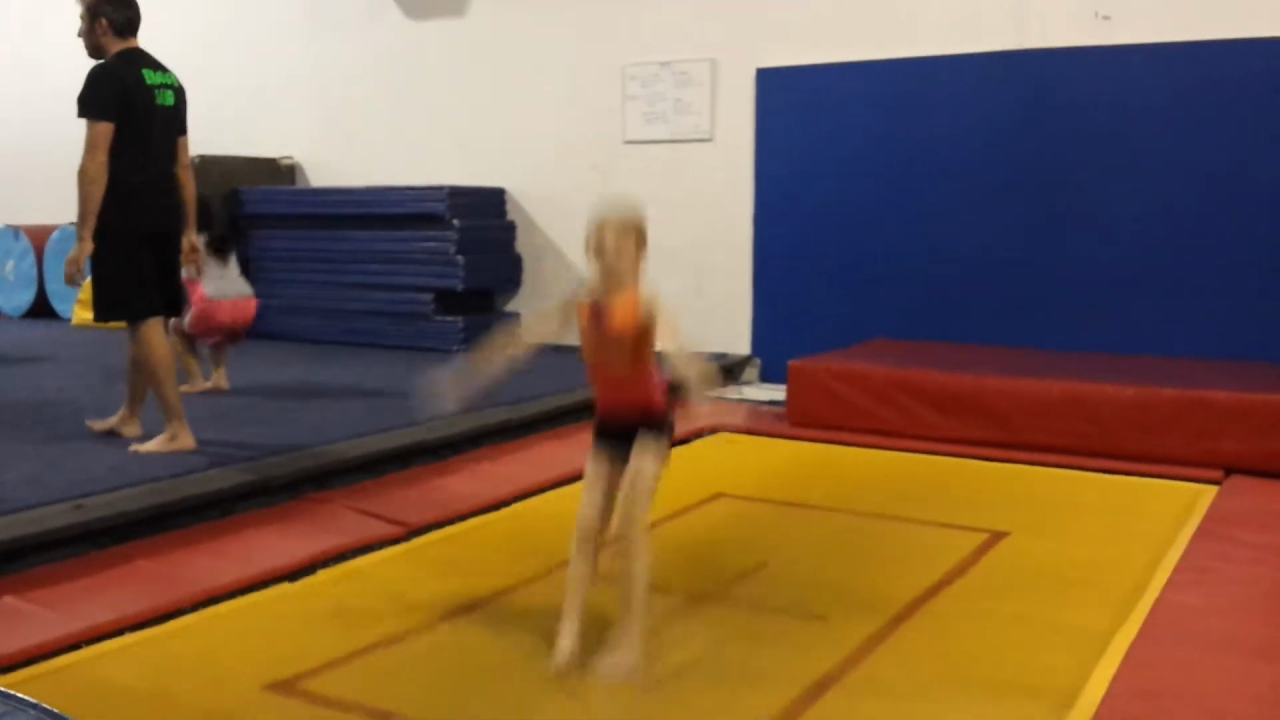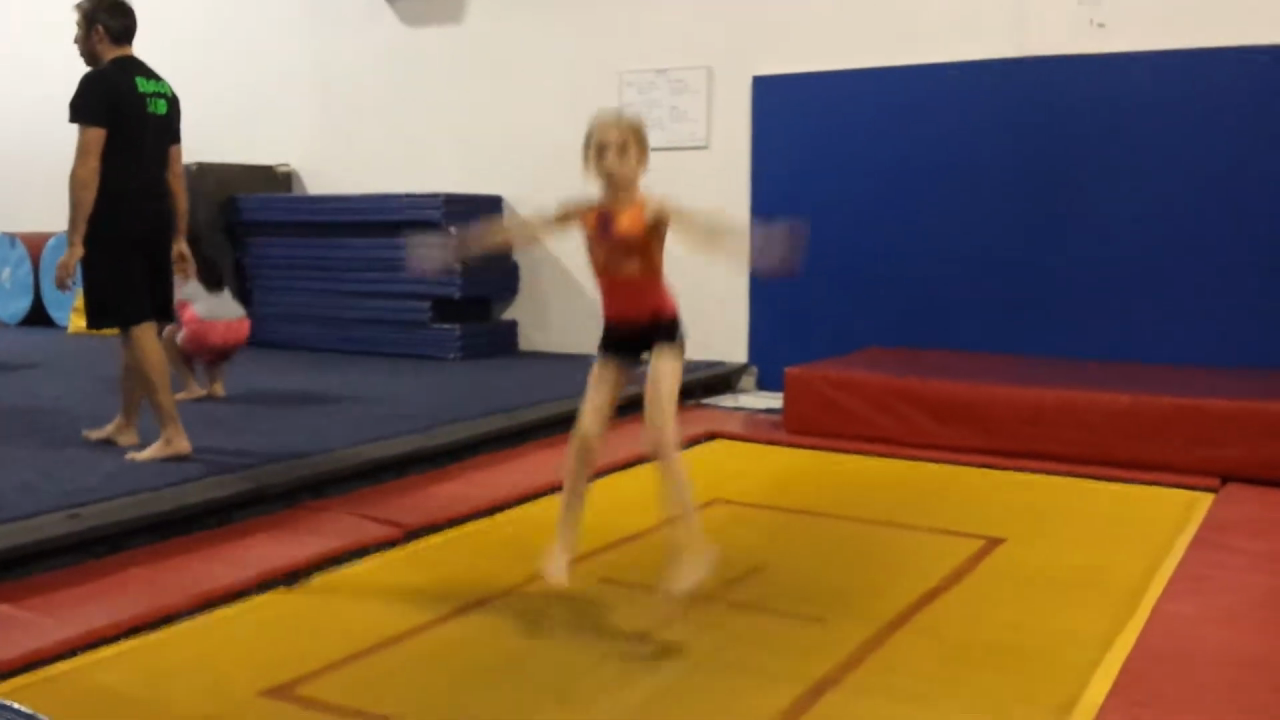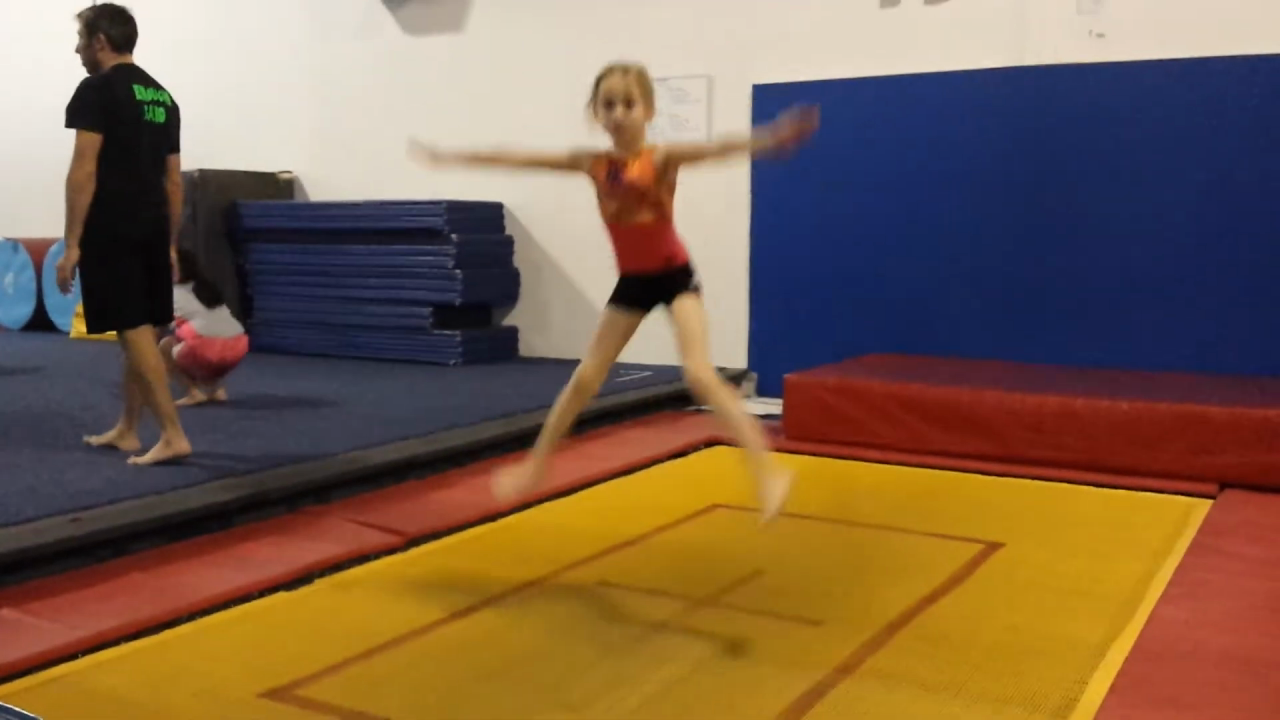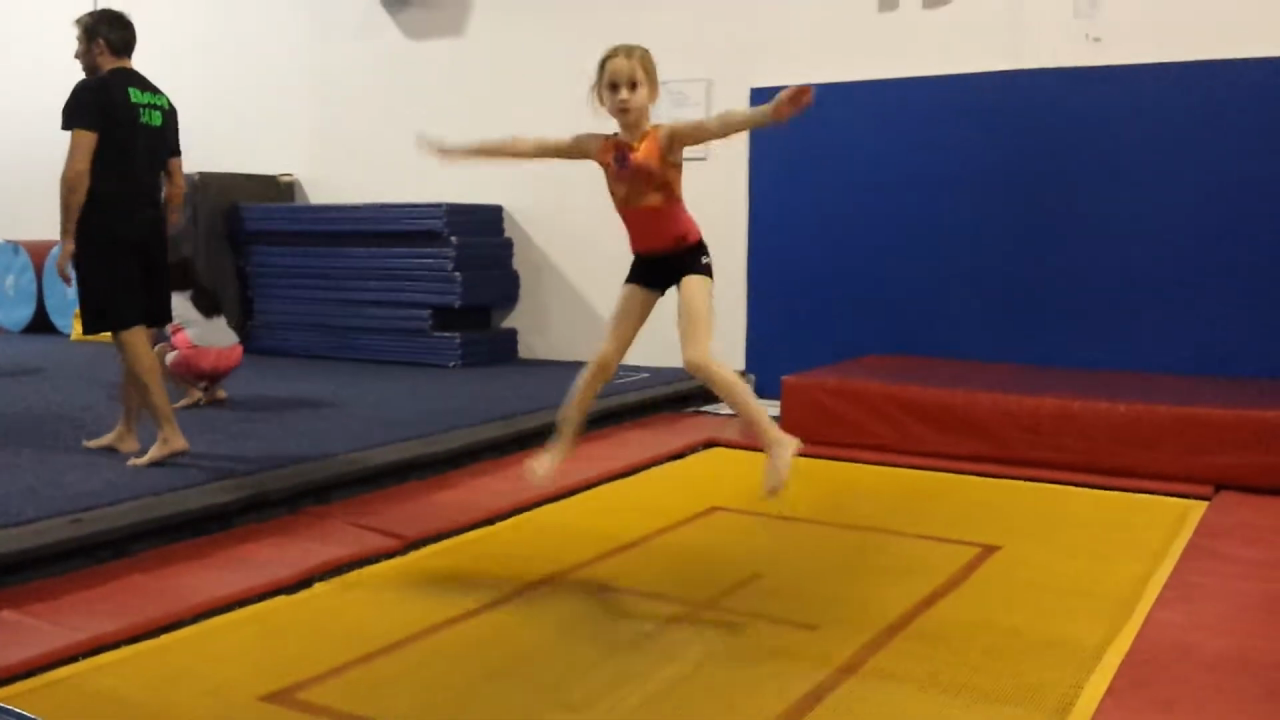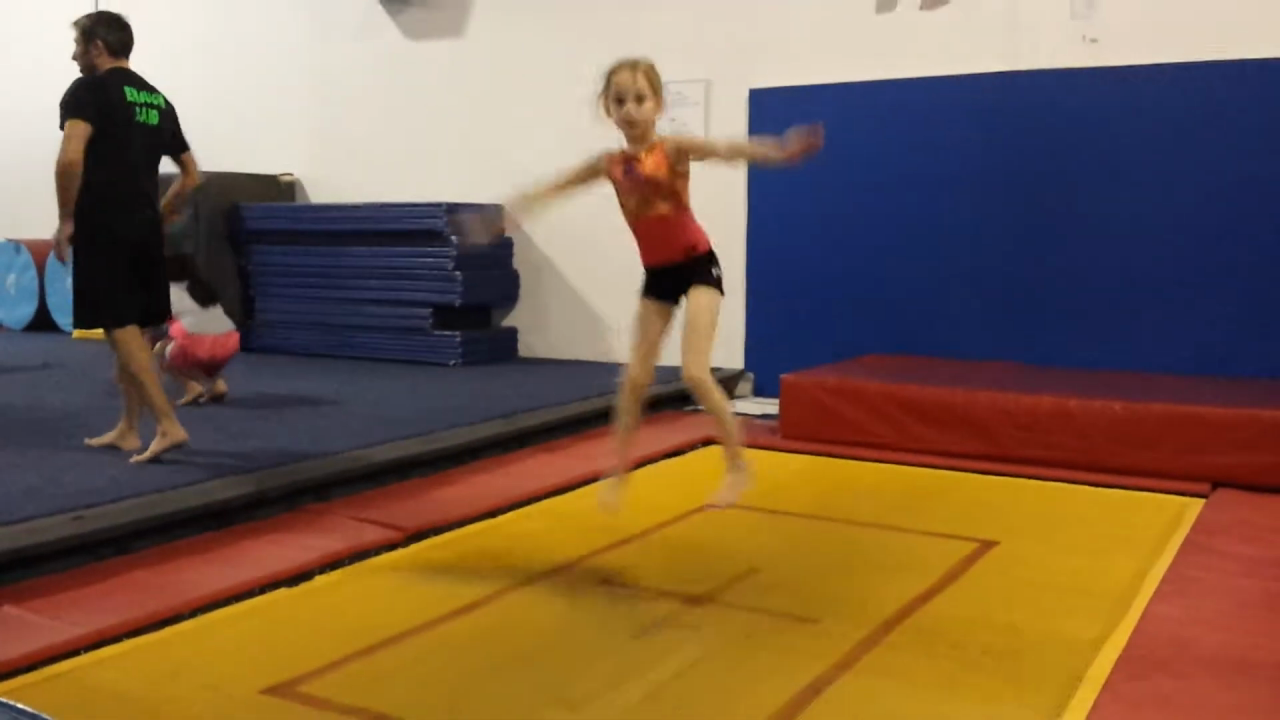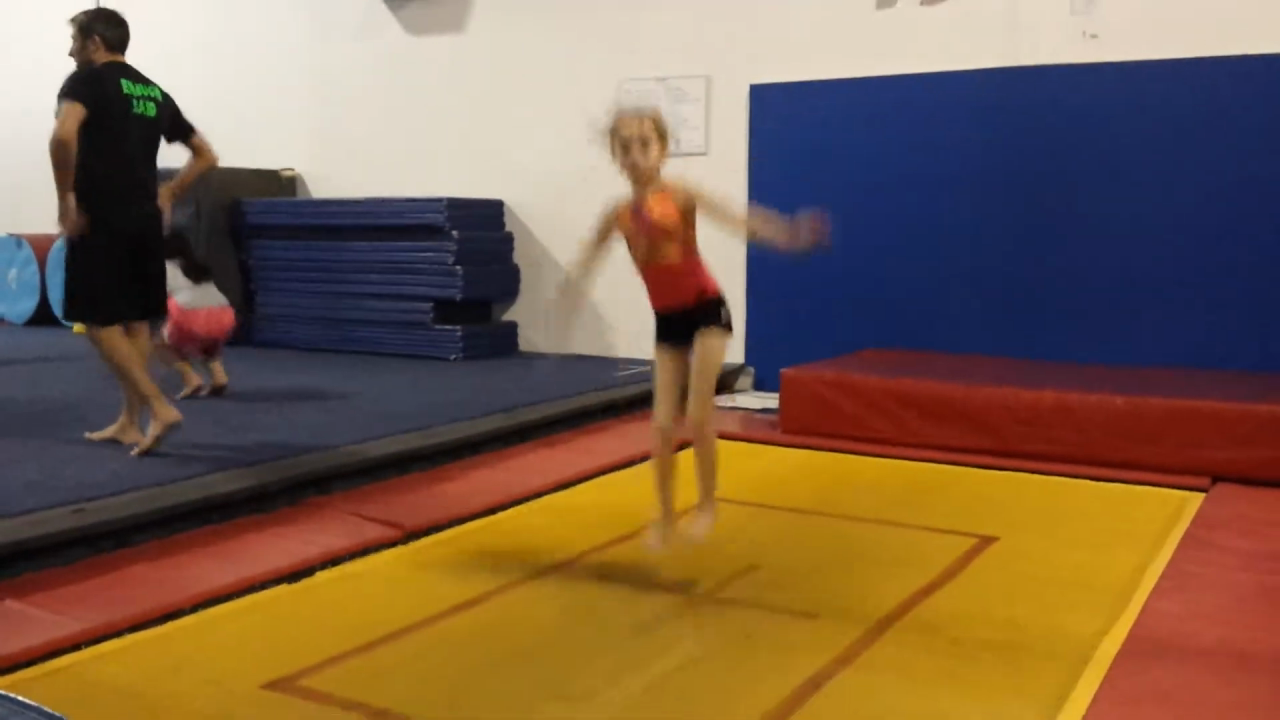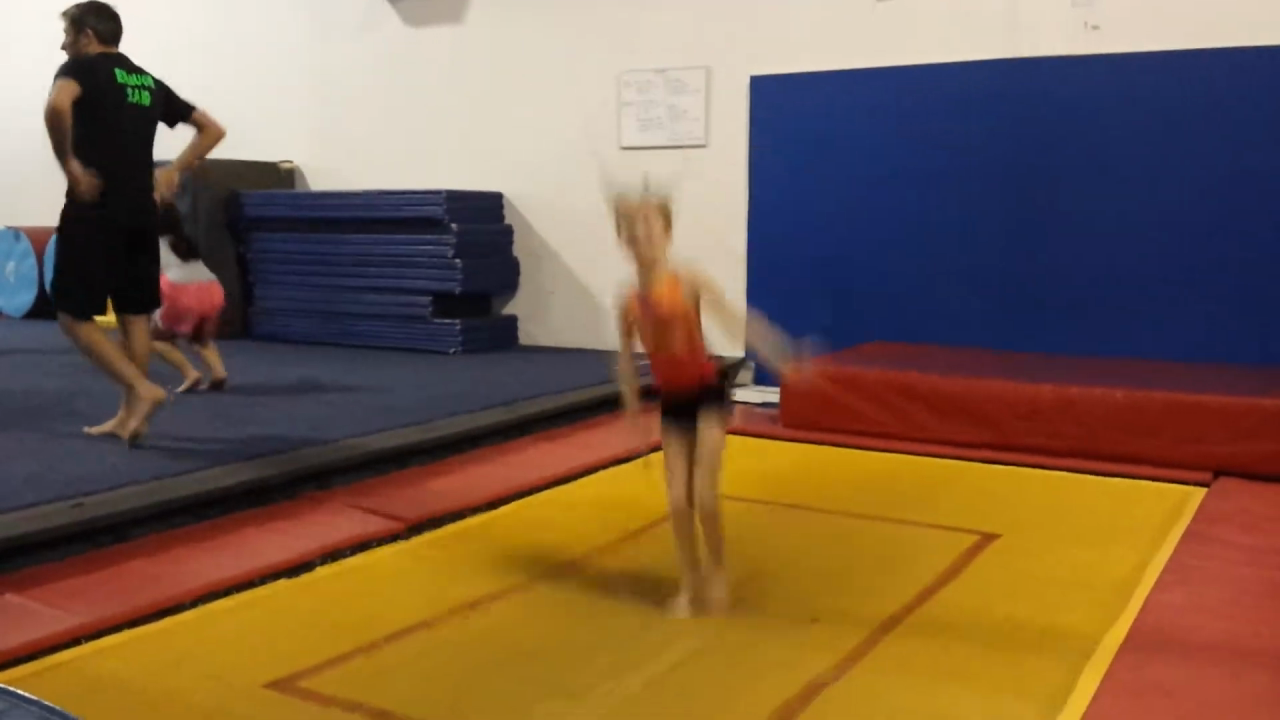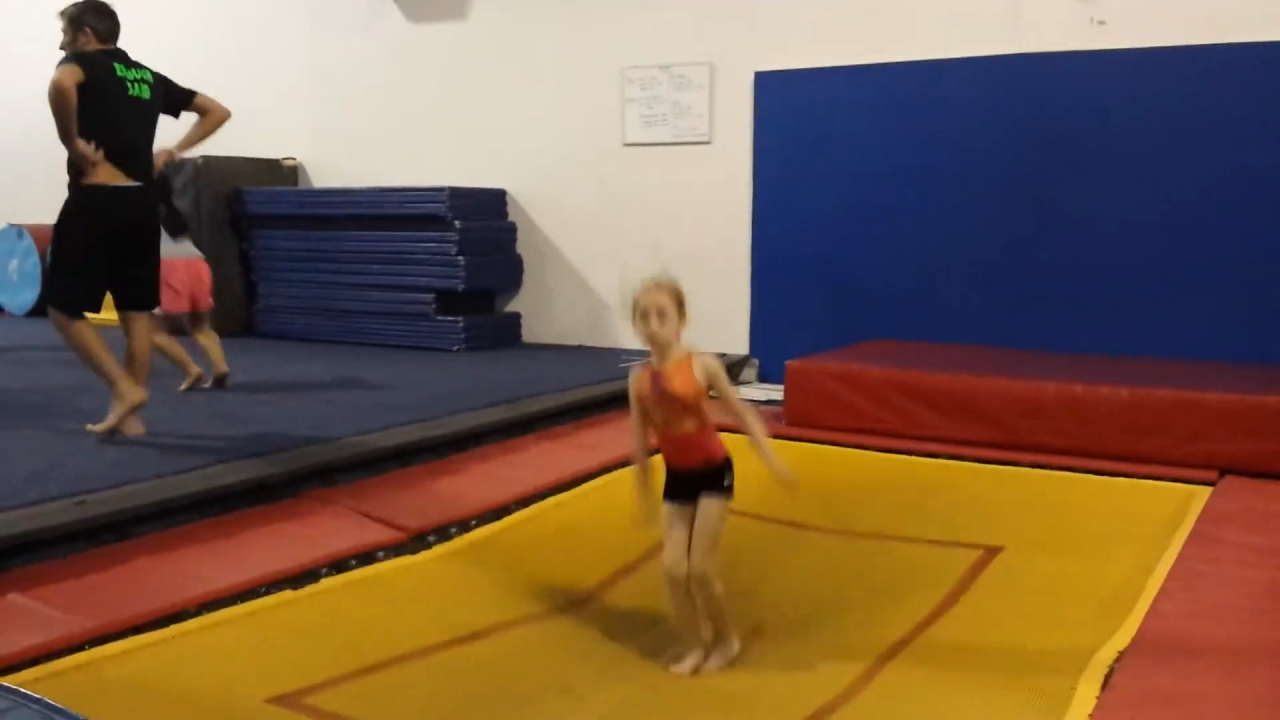
dt=0.1s
person 1, frame 1
left shoulder: (107, 76)
right shoulder: (168, 79)
left elbow: (96, 162)
left wrist: (84, 236)
right wrist: (188, 227)
left hip: (124, 218)
right hip: (164, 216)
left knee: (145, 322)
right knee: (145, 320)
left ankle: (178, 430)
right ankle: (128, 416)
person 1, frame 2
left shoulder: (100, 83)
right shoulder: (162, 88)
left elbow: (87, 168)
left wrist: (75, 241)
right wrist: (180, 237)
left hip: (114, 225)
right hip: (154, 224)
left knee: (137, 329)
right knee: (138, 327)
left ankle: (173, 434)
right ankle: (125, 425)
person 1, frame 3
left shoulder: (96, 90)
right shoulder: (163, 97)
left elbow: (83, 172)
left wrist: (72, 244)
right wrist: (171, 243)
left hip: (110, 229)
right hip: (150, 229)
left knee: (134, 332)
right knee: (138, 330)
left ankle: (172, 434)
right ankle: (126, 430)
person 1, frame 4
left shoulder: (93, 92)
right shoulder: (160, 100)
left elbow: (78, 168)
right elbow: (176, 184)
left wrist: (69, 235)
left hip: (106, 230)
right hip: (148, 230)
left knee: (129, 333)
right knee: (135, 332)
left ankle: (169, 432)
right ankle: (125, 431)
person 1, frame 5
left shoulder: (89, 89)
right shoulder: (159, 100)
left elbow: (71, 158)
right elbow: (191, 175)
left wrist: (66, 221)
left hip: (102, 227)
right hip: (144, 228)
left knee: (121, 331)
right knee: (134, 330)
left ankle: (168, 424)
right ankle: (128, 429)
person 1, frame 6
left shoulder: (88, 80)
right shoulder: (155, 93)
left elbow: (63, 134)
right elbow: (205, 155)
left wrist: (67, 199)
right wrist: (169, 194)
left hip: (101, 220)
right hip: (145, 219)
left knee: (100, 325)
right knee: (136, 324)
left ankle: (160, 408)
right ankle: (130, 422)
person 1, frame 7
left shoulder: (83, 69)
right shoulder: (151, 83)
left elbow: (57, 106)
right elbow: (213, 130)
left wrist: (69, 164)
right wrist: (174, 171)
left hip: (95, 211)
right hip: (140, 209)
left knee: (74, 316)
right knee: (134, 316)
left ankle: (143, 389)
right ankle: (128, 416)
person 1, frame 8
left shoulder: (84, 64)
right shoulder: (149, 77)
left elbow: (61, 84)
right elbow: (218, 112)
left wrist: (71, 141)
right wrist: (174, 149)
left hip: (95, 203)
right hip: (141, 204)
left knee: (64, 310)
right knee: (137, 313)
left ankle: (126, 388)
right ankle: (128, 417)
person 2, frame 1
left shoulder: (647, 303)
right shoulder: (581, 303)
left elbow: (669, 337)
right elbow: (527, 335)
left wrist: (694, 371)
right wrist: (470, 375)
left hip: (649, 421)
right hip: (607, 424)
left knee: (630, 530)
right knee: (585, 528)
left ankle: (630, 636)
right ankle: (570, 630)
person 2, frame 2
left shoulder: (654, 213)
right shoulder: (583, 213)
left elbow: (698, 226)
right elbow: (519, 228)
left wrist: (733, 242)
right wrist: (460, 247)
left hip: (660, 329)
right hip: (617, 334)
left knee: (661, 440)
right knee: (585, 437)
left ankle: (693, 546)
right ankle: (564, 541)
person 2, frame 3
left shoulder: (663, 158)
right shoulder: (591, 162)
left elbow: (712, 149)
right elbow: (520, 158)
left wrist: (768, 140)
right wrist: (448, 156)
left hip: (674, 277)
right hip: (631, 282)
left knee: (699, 374)
right knee: (587, 377)
left ankle: (767, 469)
right ankle: (536, 464)
person 2, frame 4
left shoulder: (669, 137)
right shoulder: (598, 145)
left elbow: (716, 125)
right elbow: (527, 146)
left wrist: (769, 114)
right wrist: (459, 150)
left hip: (688, 254)
right hip: (645, 261)
left knee: (699, 360)
right knee: (603, 360)
left ankle: (775, 440)
right ankle: (560, 447)
person 2, frame 5
left shoulder: (676, 149)
right shoulder: (609, 163)
left elbow: (724, 149)
right elbow: (551, 188)
left wrist: (779, 151)
right wrist: (502, 216)
left hip: (698, 265)
right hip: (657, 274)
left knee: (695, 373)
right knee: (635, 377)
left ankle: (736, 463)
right ankle: (619, 469)
person 2, frame 6
left shoulder: (682, 195)
right shoulder: (618, 213)
left elbow: (734, 217)
right elbow: (588, 259)
left wrist: (785, 234)
right wrist: (570, 290)
left hip: (705, 310)
right hip: (667, 320)
left knee: (697, 419)
right knee: (662, 428)
left ankle: (707, 504)
right ankle: (664, 517)
person 2, frame 7
left shoulder: (689, 283)
right shoulder: (628, 302)
left elbow: (736, 319)
right elbow: (627, 357)
left wrist: (780, 357)
right wrist: (632, 405)
left hip: (707, 394)
right hip: (673, 400)
left knee: (705, 499)
right knee: (678, 503)
left ankle: (719, 571)
right ankle: (689, 584)
person 2, frame 8
left shoulder: (703, 366)
right shoulder: (639, 379)
left elbow: (742, 412)
right elbow: (637, 438)
left wrist: (772, 459)
right wrist: (643, 490)
left hip: (713, 473)
right hip: (677, 479)
left knee: (700, 570)
right knee: (673, 570)
left ankle: (727, 639)
right ankle: (695, 644)
person 3, frame 1
right shoulder: (222, 244)
left hip: (214, 306)
right hip: (246, 305)
left knee: (177, 327)
right knee: (217, 333)
left ankle: (195, 379)
right ankle: (220, 377)
person 3, frame 2
left shoulder: (174, 277)
right shoulder: (210, 271)
left hip: (207, 328)
right hip: (239, 327)
left knee: (170, 337)
right knee: (212, 348)
left ankle: (193, 388)
right ankle: (217, 386)
person 3, frame 3
right shoulder: (208, 289)
left hip: (206, 345)
right hip: (238, 346)
left knee: (166, 347)
left ankle: (194, 392)
right ankle: (217, 390)
person 3, frame 4
left shoulder: (168, 300)
right shoulder: (207, 297)
left hip: (200, 355)
right hip: (232, 355)
left knee: (161, 352)
left ankle: (193, 392)
right ankle: (216, 390)
person 3, frame 5
right shoulder: (204, 290)
left hip: (197, 342)
right hip: (228, 341)
left knee: (161, 351)
left ankle: (193, 387)
right ankle: (218, 385)
person 3, frame 6
right shoulder: (198, 268)
left hip: (191, 317)
right hip: (224, 315)
left knee: (164, 344)
right knee: (207, 346)
left ankle: (191, 379)
right ankle: (219, 377)
person 3, frame 7
right shoulder: (185, 244)
left hip: (181, 293)
right hip: (213, 291)
left knee: (155, 337)
right knee: (202, 339)
left ankle: (189, 372)
right ankle: (218, 372)
person 3, frame 8
right shoulder: (172, 214)
left hip: (170, 269)
right hip: (198, 267)
left knee: (156, 331)
right knee: (201, 327)
left ankle: (191, 370)
right ankle: (220, 367)
